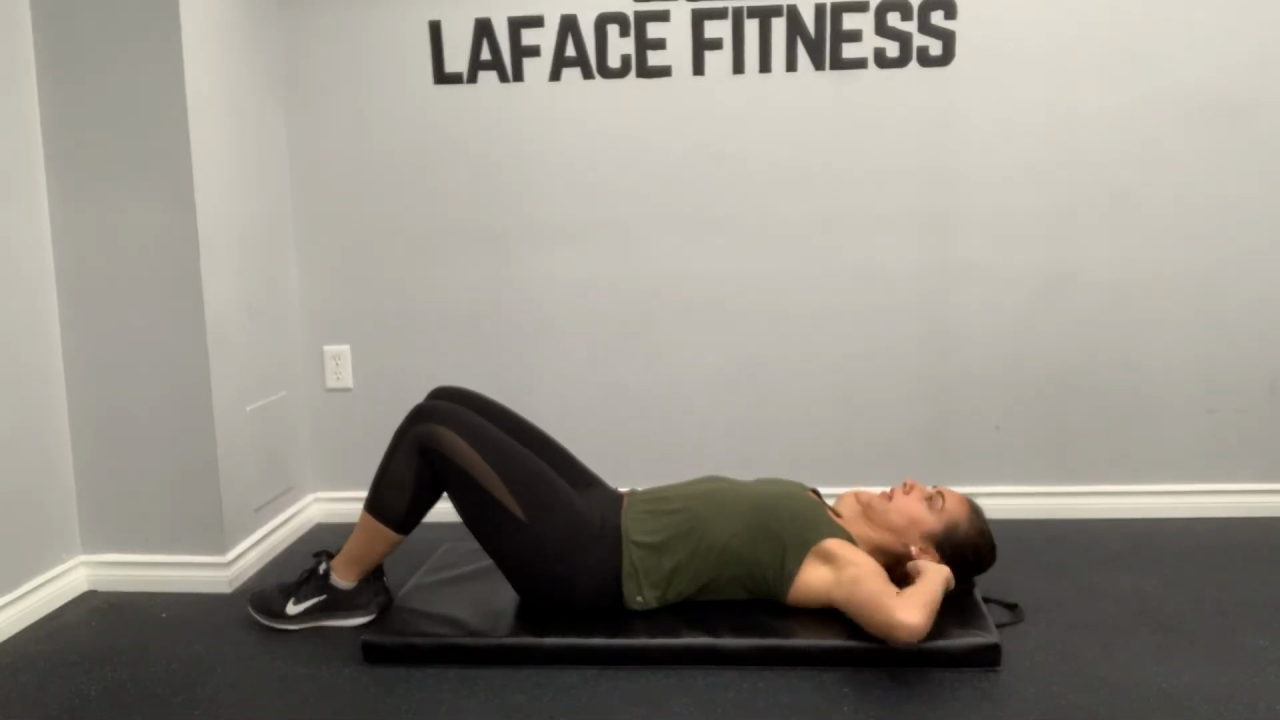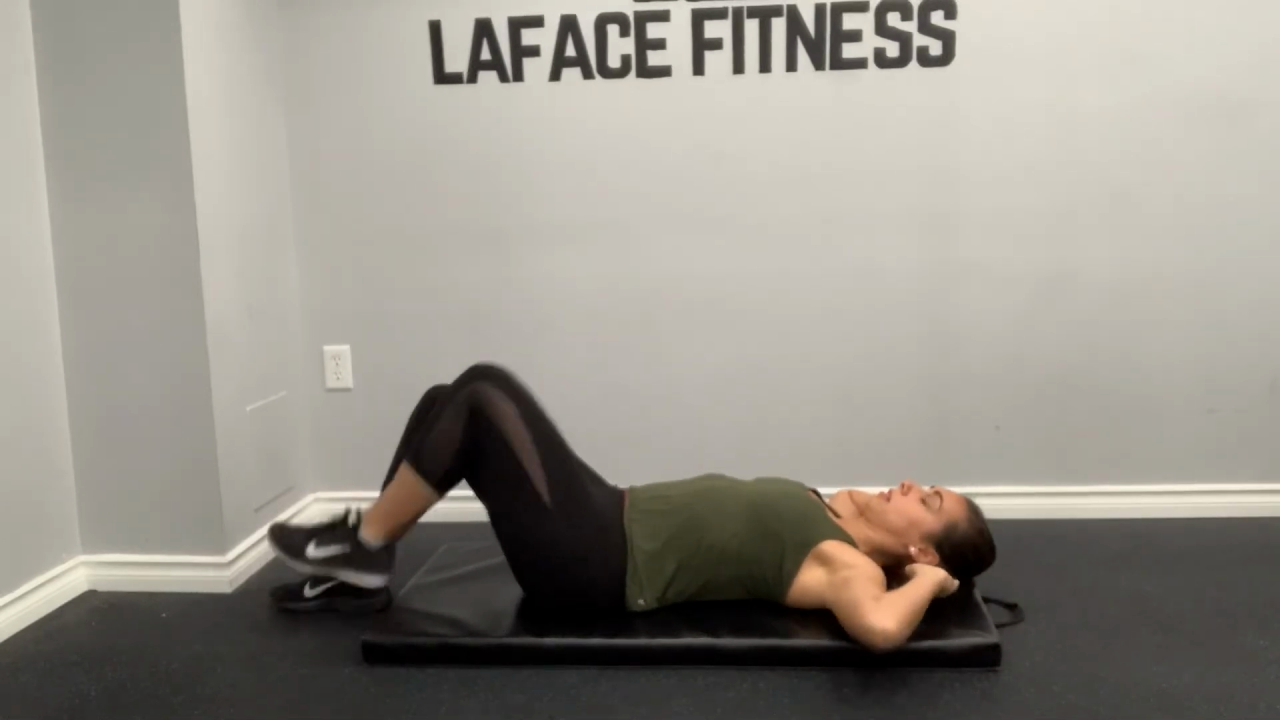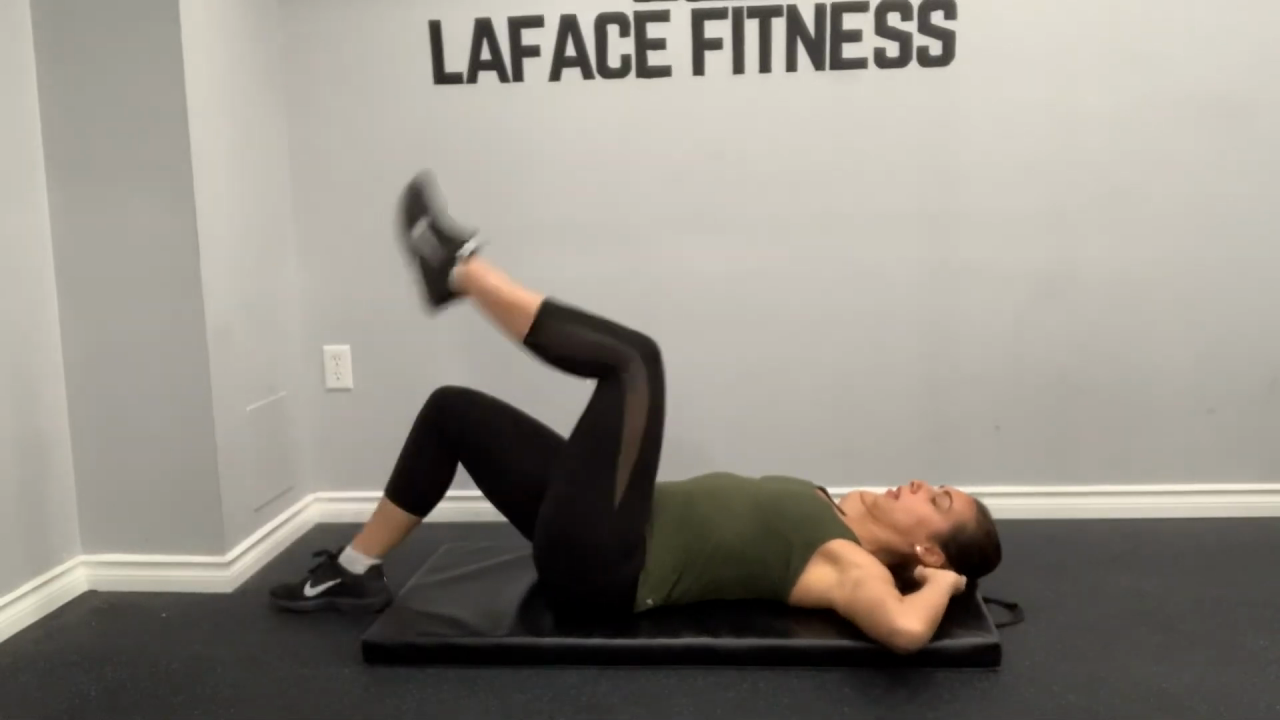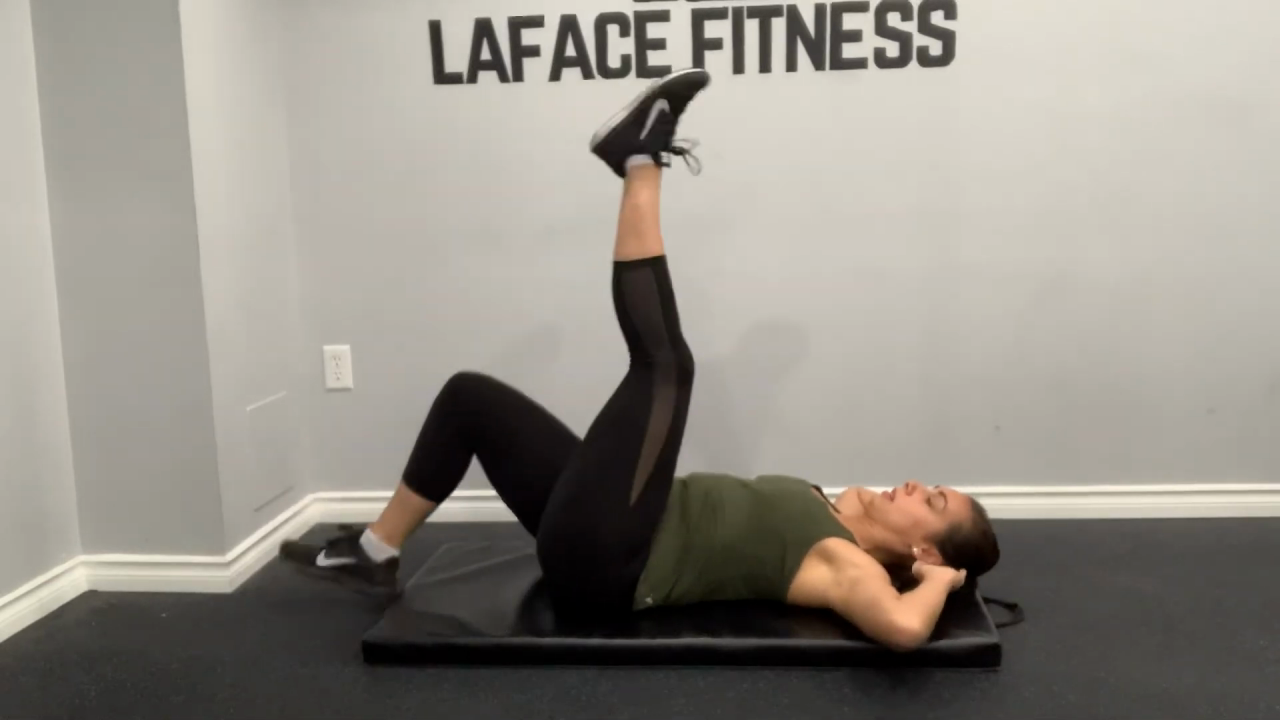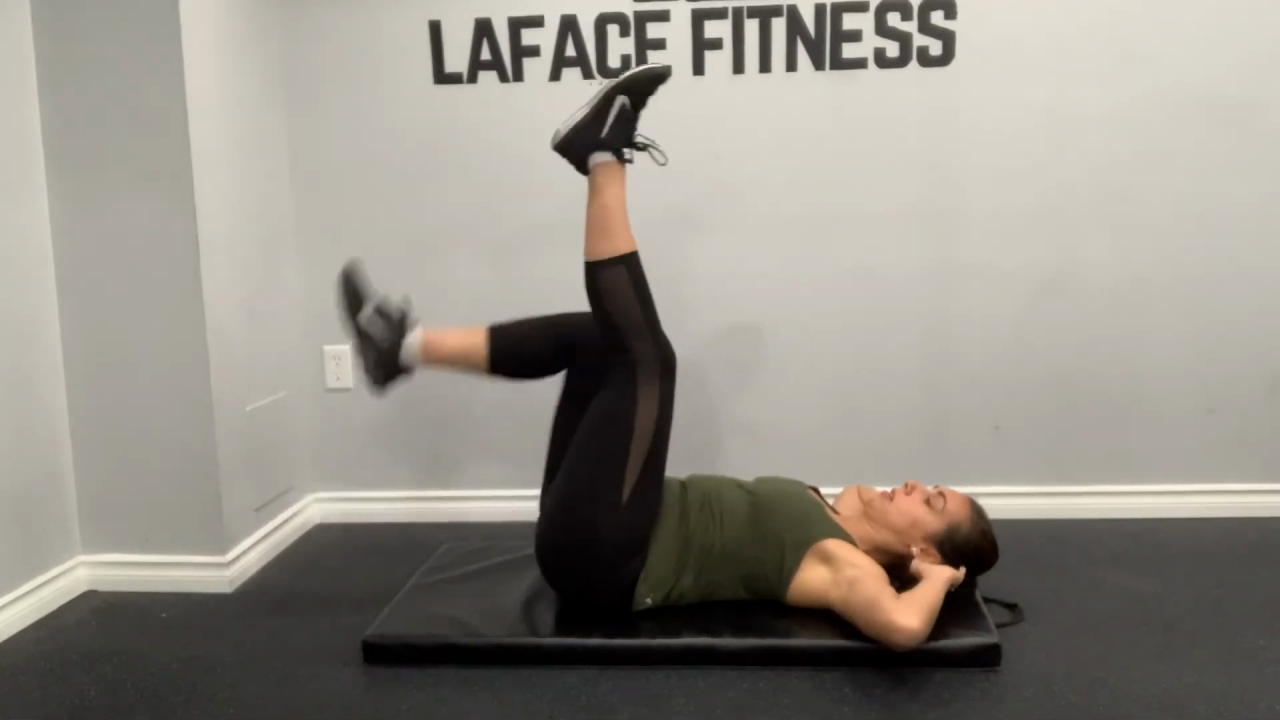
dt=0.3s
person 1, frame 1
left shoulder: (854, 568)
right shoulder: (839, 530)
left elbow: (904, 624)
left wrist: (933, 583)
right wrist: (858, 502)
left hip: (588, 564)
right hip: (609, 517)
left knee: (432, 432)
right knee: (448, 404)
left ankle: (342, 586)
right ankle: (359, 566)
person 1, frame 2
left shoulder: (852, 567)
right shoulder: (838, 524)
left elbow: (880, 628)
left wrist: (926, 583)
right wrist: (858, 504)
left hip: (592, 563)
right hip: (615, 516)
left knee: (484, 390)
right knee: (452, 402)
left ankle: (365, 544)
right ankle: (366, 546)
person 1, frame 3
left shoulder: (860, 566)
right shoulder: (843, 525)
left elbow: (906, 629)
left wrist: (944, 586)
left hip: (601, 569)
right hip: (597, 552)
left knee: (633, 358)
right knee: (453, 408)
left ankle: (459, 268)
right ankle: (355, 569)
person 1, frame 4
left shoulder: (851, 567)
right shoulder: (836, 524)
left elbow: (904, 627)
left wrist: (941, 580)
right wrist: (855, 500)
left hip: (599, 562)
right hip: (595, 538)
left knee: (663, 362)
right knee: (468, 396)
right ankle: (373, 552)
person 1, frame 5
left shoulder: (850, 570)
right shoulder: (840, 530)
left elbow: (903, 626)
left wrist: (939, 580)
left hip: (606, 568)
right hip: (600, 542)
left knee: (645, 359)
right knee: (593, 336)
left ankle: (606, 160)
right ankle: (404, 346)
